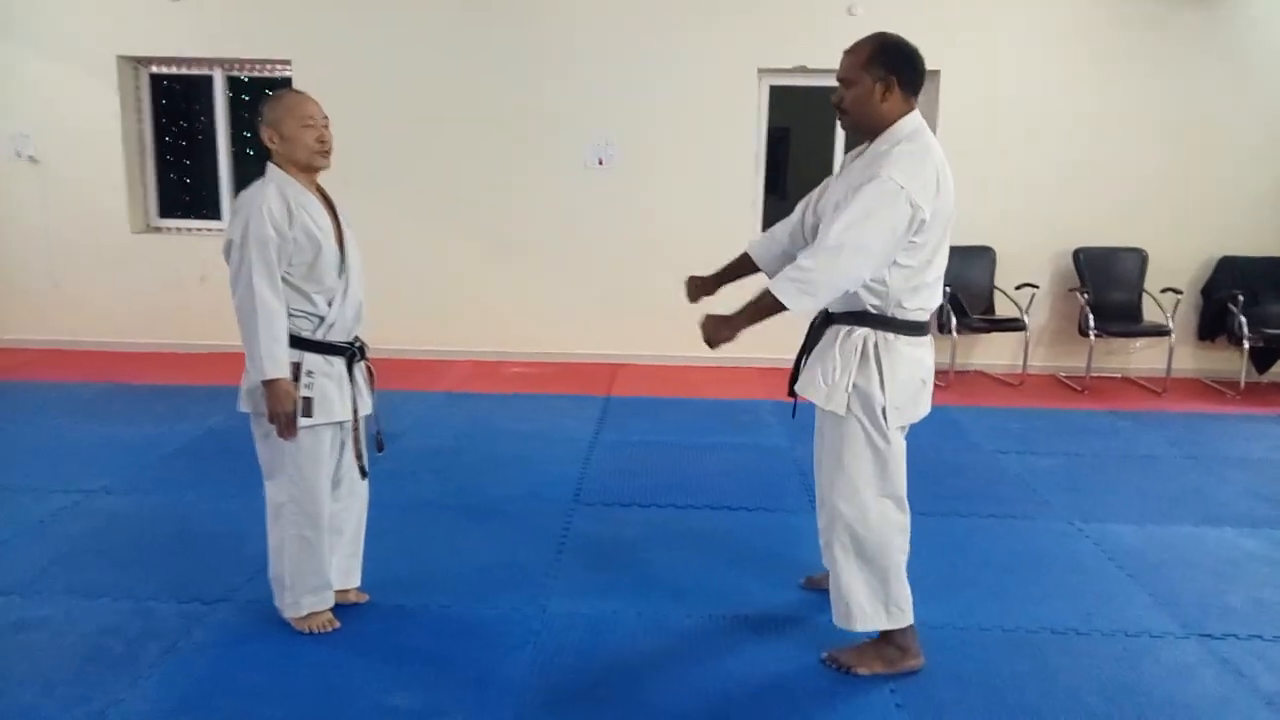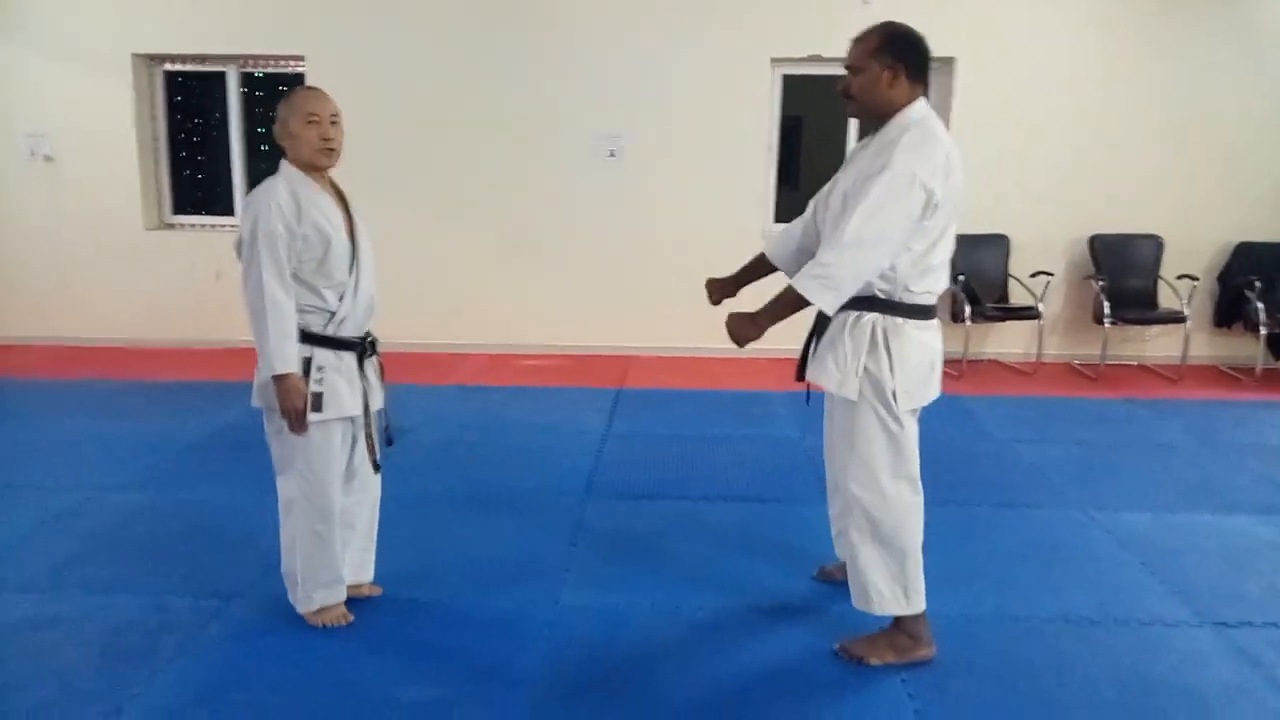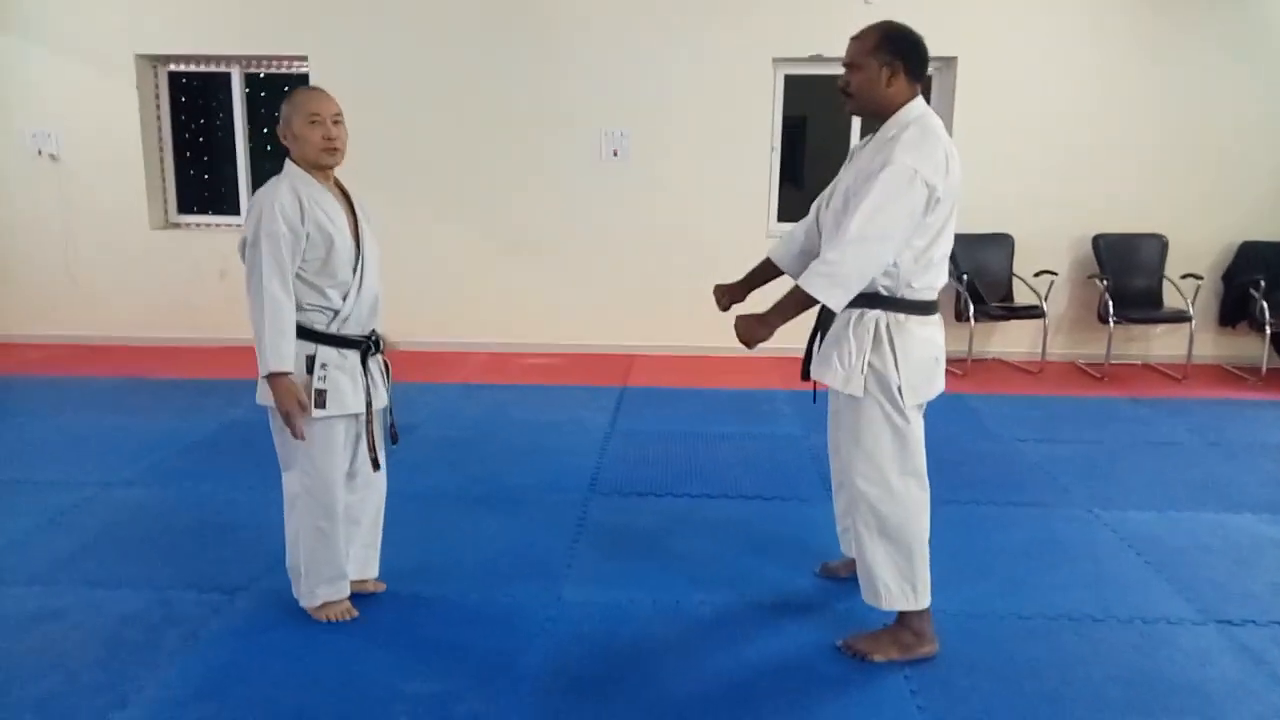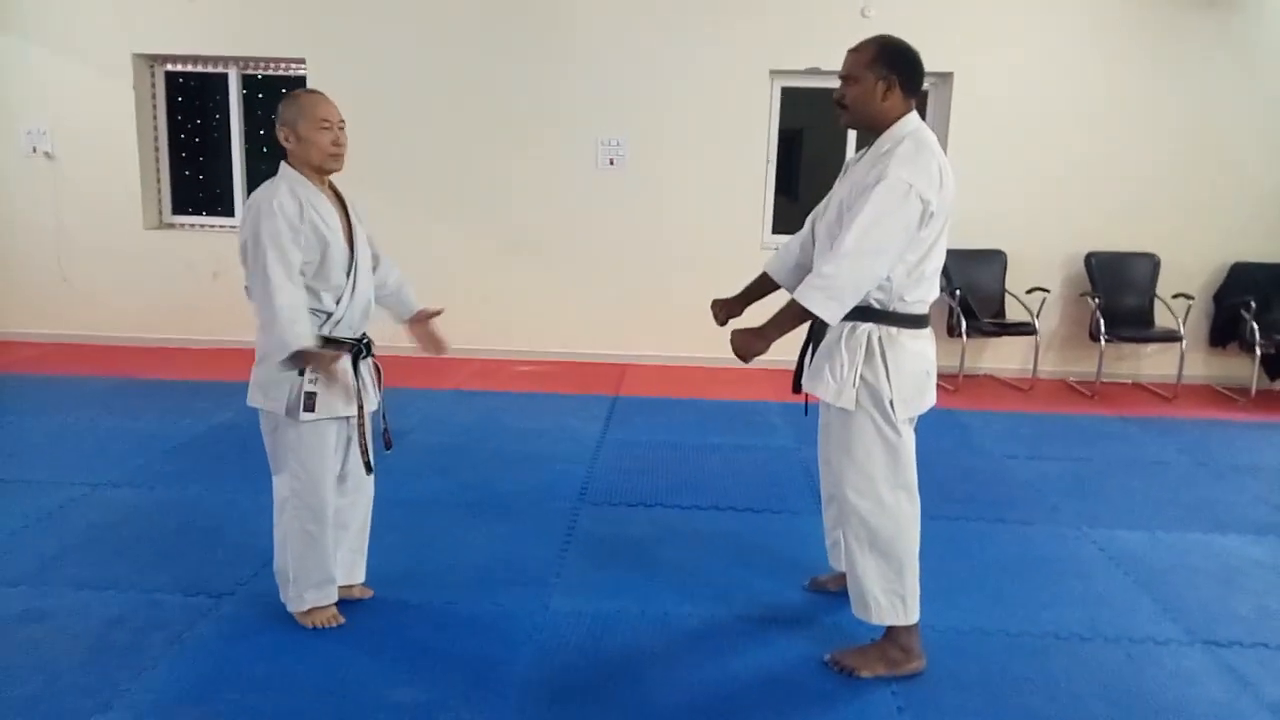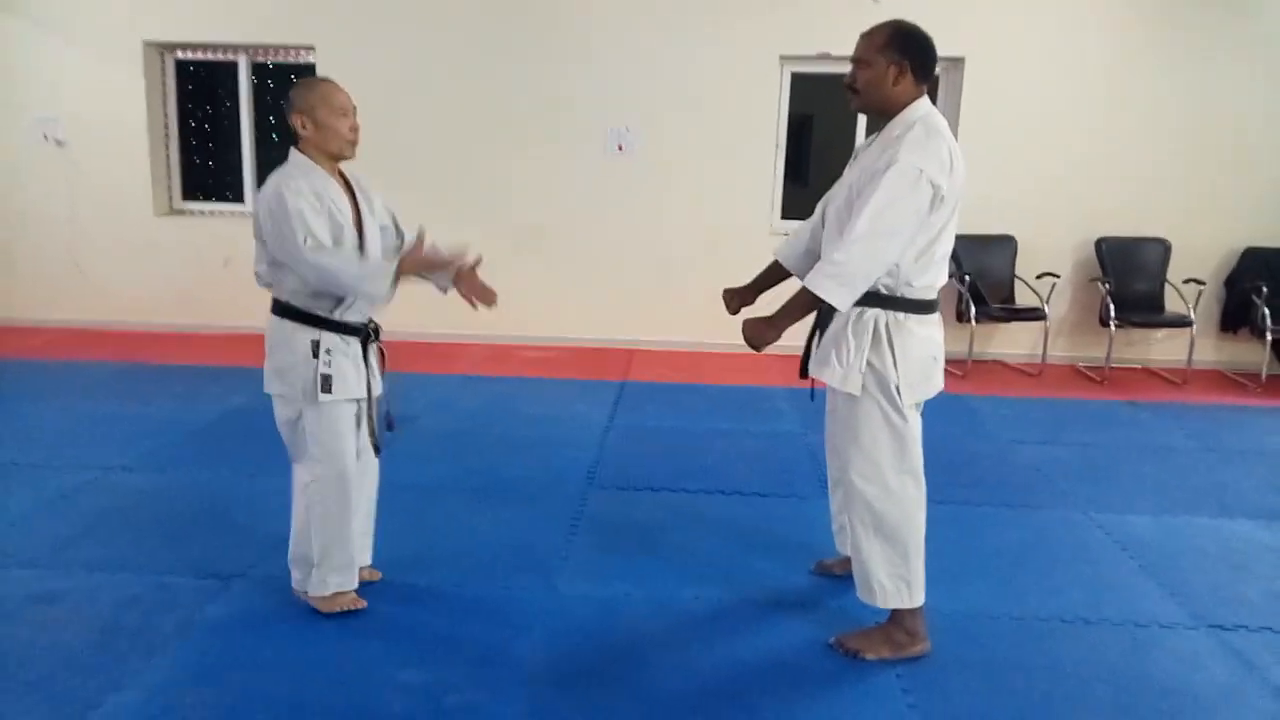
dt=0.2s
person 1, frame 1
left shoulder: (906, 168)
right shoulder: (875, 156)
left elbow: (830, 262)
right elbow: (799, 229)
left wrist: (735, 322)
right wrist: (717, 279)
left hip: (874, 352)
right hip: (856, 342)
left knee: (862, 489)
right knee: (847, 480)
left ankle: (896, 638)
right ankle: (853, 573)
person 1, frame 2
left shoulder: (915, 153)
right shoulder: (882, 144)
left elbow: (850, 255)
right elbow: (813, 226)
left wrist: (761, 320)
right wrist: (736, 281)
left hip: (883, 338)
right hip: (863, 330)
left knee: (878, 475)
right knee: (856, 466)
left ankle: (909, 628)
right ankle: (864, 561)
person 1, frame 3
left shoulder: (916, 148)
right shoulder: (882, 143)
left elbow: (855, 253)
right elbow: (818, 228)
left wrist: (769, 320)
right wrist: (743, 285)
left hip: (886, 336)
right hip: (863, 329)
left knee: (884, 472)
right knee: (857, 461)
left ankle: (914, 624)
right ankle: (867, 556)
person 1, frame 4
left shoulder: (910, 162)
right shoulder: (876, 156)
left elbow: (850, 266)
right elbow: (811, 242)
left wrist: (765, 334)
right wrist: (740, 300)
left hip: (878, 349)
right hip: (855, 343)
left knee: (875, 485)
right knee: (847, 473)
left ankle: (901, 640)
right ankle: (854, 569)
person 1, frame 5
left shoulder: (920, 148)
right shoulder: (887, 142)
left elbow: (861, 253)
right elbow: (821, 229)
left wrist: (777, 323)
right wrist: (753, 289)
left hip: (886, 334)
right hip: (863, 327)
left knee: (882, 469)
right knee: (854, 458)
left ankle: (907, 623)
right ankle: (861, 554)
person 2, frame 1
left shoulder: (320, 200)
right shoulder: (264, 204)
right elbow: (258, 298)
right wrist: (275, 379)
left hip: (340, 367)
right hip: (299, 372)
left knee: (346, 483)
right knee: (302, 492)
left ankle: (336, 580)
right ankle: (302, 599)
person 2, frame 2
left shoulder: (335, 196)
right shoulder: (275, 201)
right elbow: (269, 294)
right wrist: (284, 374)
left hip: (352, 362)
right hip: (311, 368)
left knee: (359, 477)
right knee: (314, 486)
left ankle: (350, 574)
right ankle: (316, 593)
person 2, frame 3
left shoulder: (343, 197)
right shoulder: (279, 201)
right elbow: (270, 292)
left wrist: (372, 340)
right wrist: (279, 373)
left hip: (359, 360)
right hip: (312, 365)
left knee: (365, 475)
right knee: (319, 484)
left ankle: (356, 569)
right ankle: (320, 588)
person 2, frame 4
left shoulder: (339, 200)
right shoulder: (274, 204)
left elbow: (372, 267)
right elbow: (276, 288)
left wrist: (412, 314)
right wrist: (309, 354)
left hip: (352, 359)
right hip: (306, 367)
left knee: (354, 477)
right knee: (307, 485)
left ankle: (342, 574)
right ankle: (307, 593)
person 2, frame 5
left shoulder: (353, 187)
right shoulder: (287, 189)
left elbow: (394, 241)
right elbow: (320, 263)
left wrist: (452, 273)
right wrist: (401, 270)
left hip: (352, 345)
right hip: (309, 347)
left knee: (359, 460)
right knee: (328, 467)
left ankle: (347, 558)
right ankle: (321, 580)
